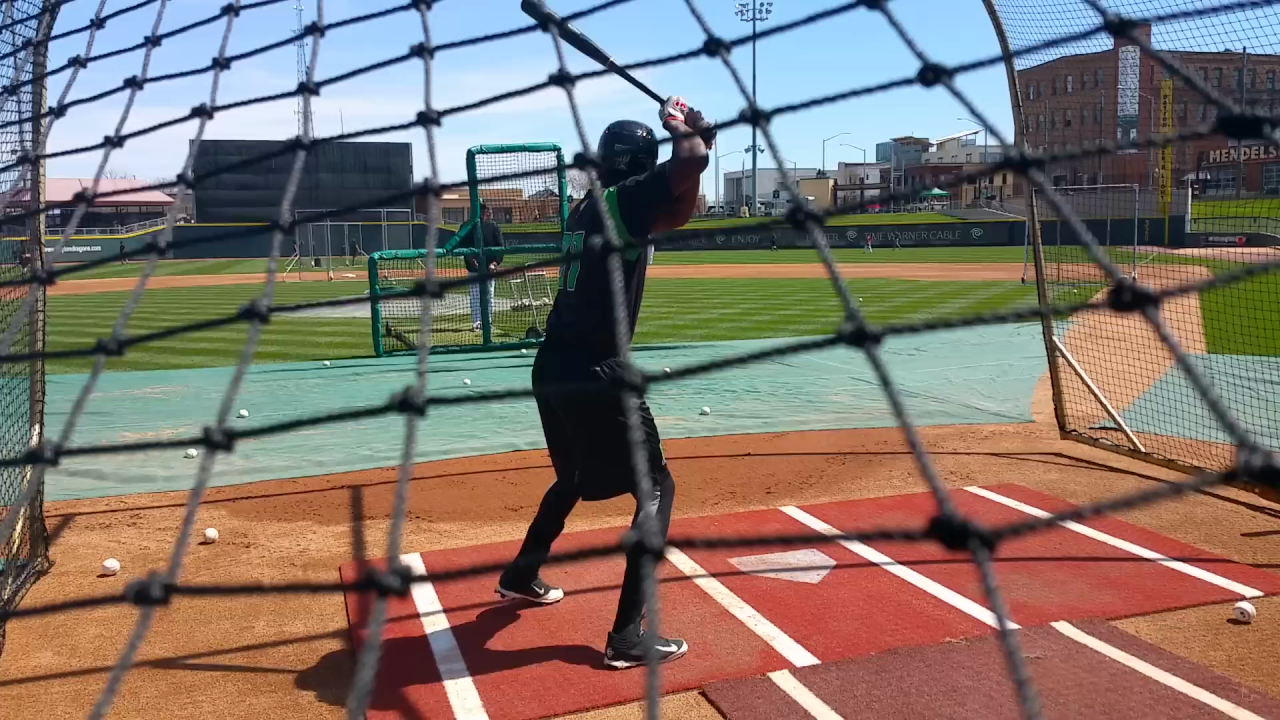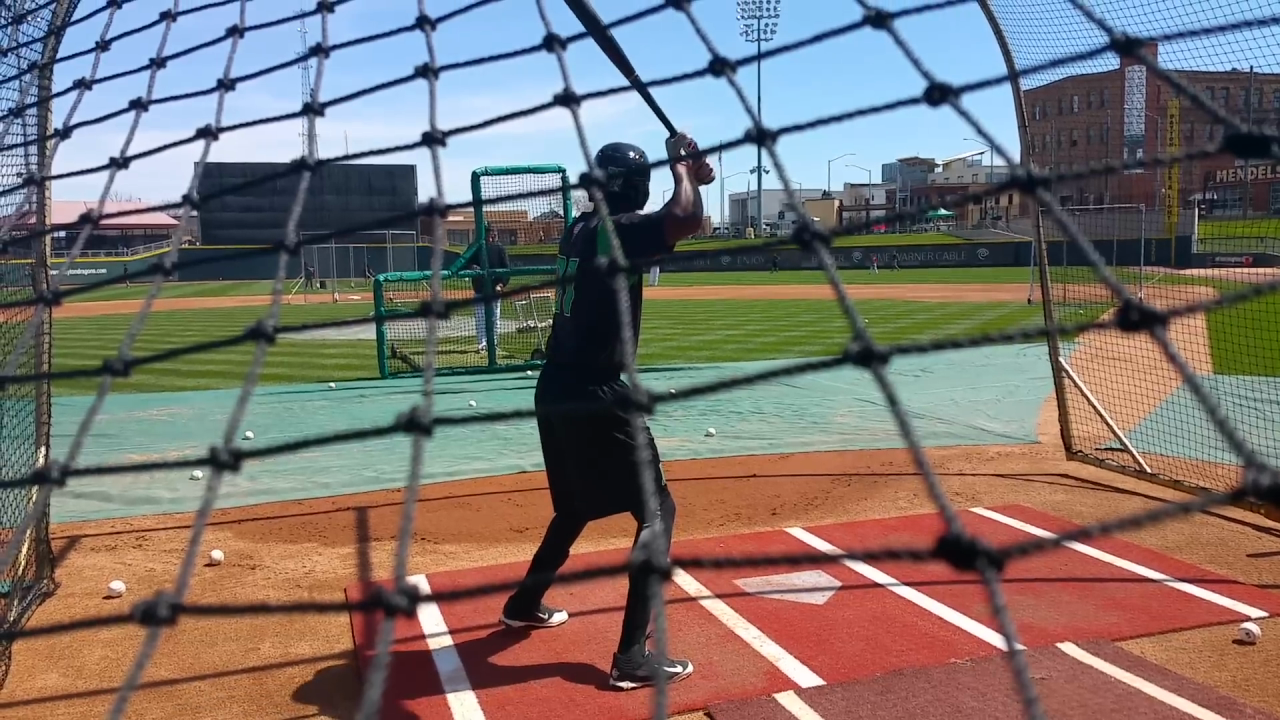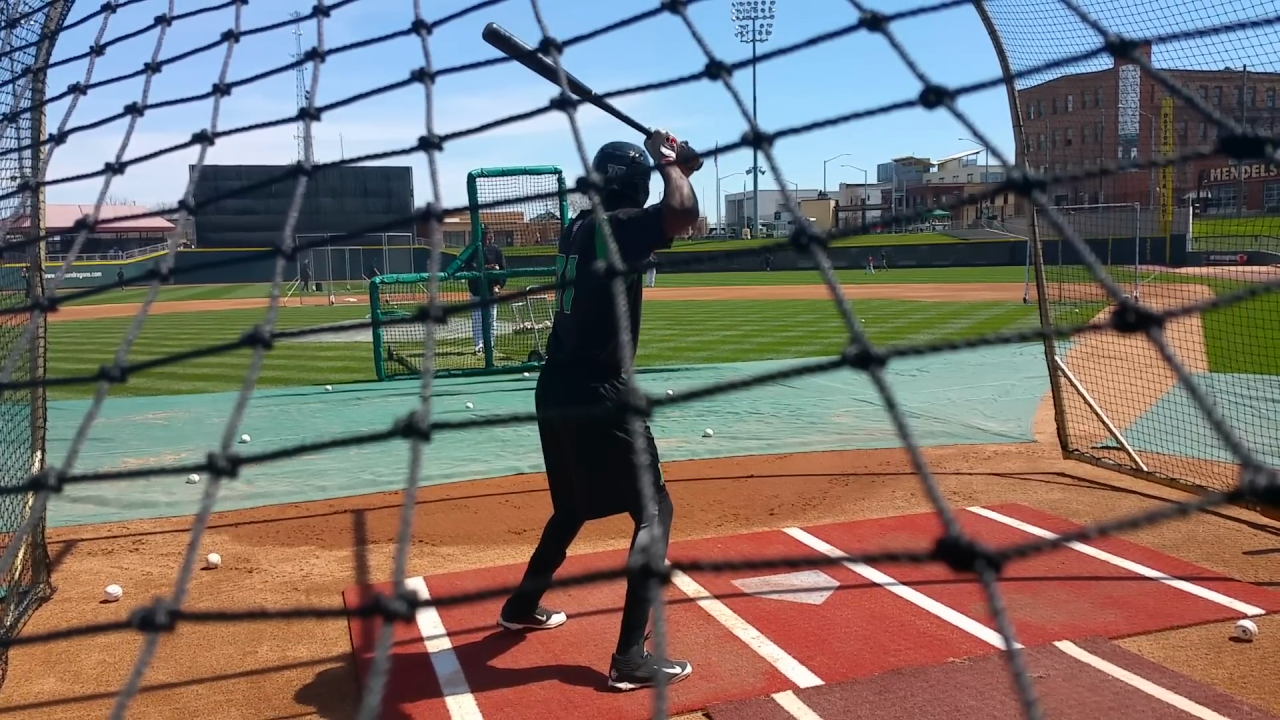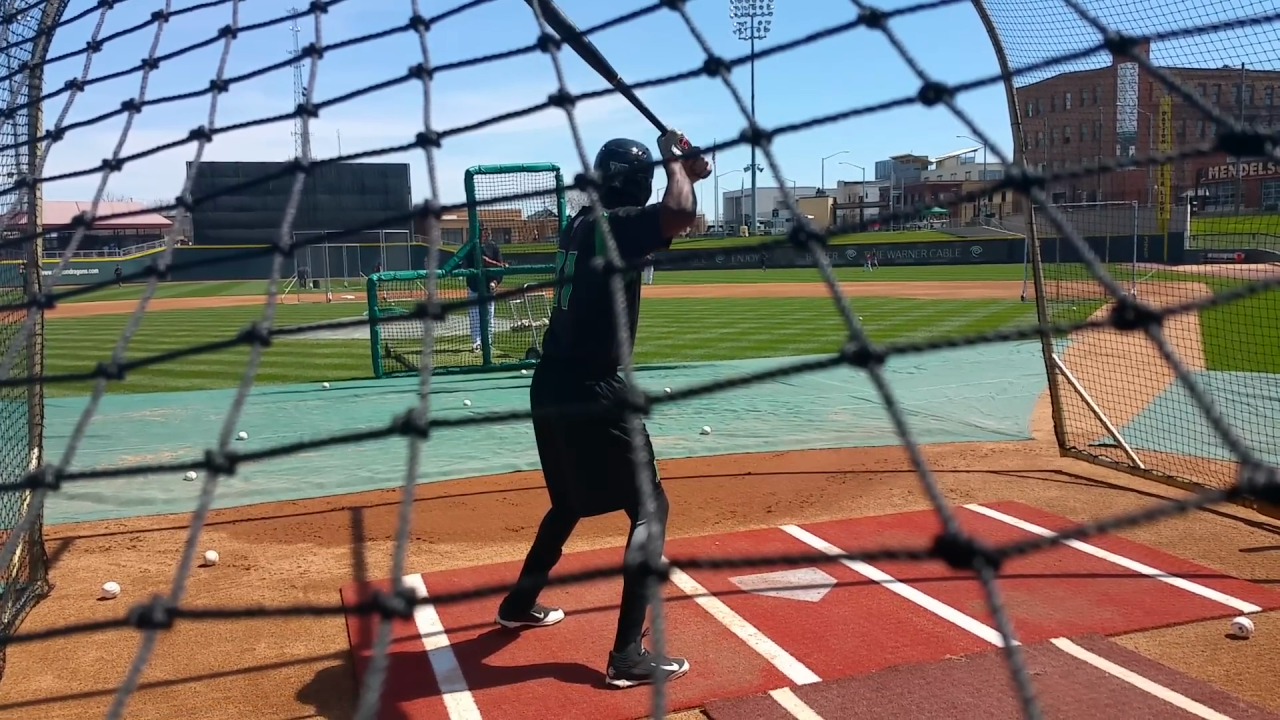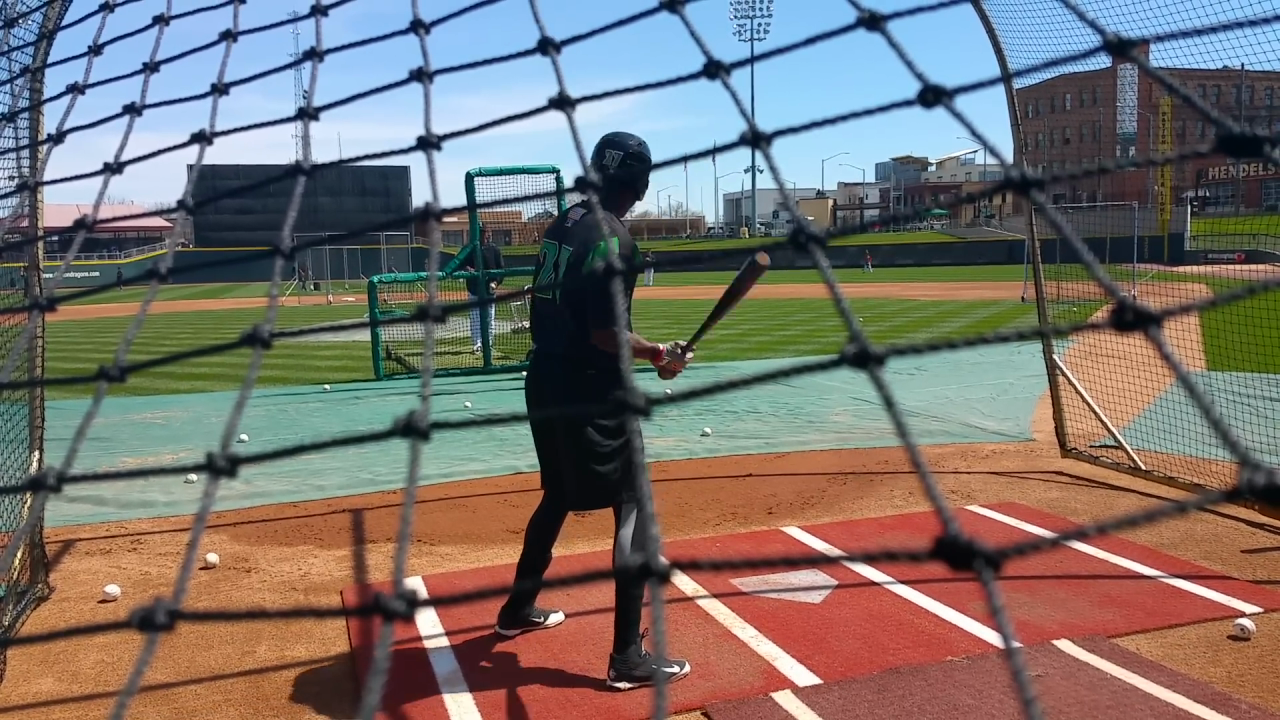
dt=0.7s
person 1, frame 1
left shoulder: (590, 206)
right shoulder: (620, 200)
left elbow: (678, 211)
right elbow: (692, 162)
left wrist: (687, 139)
right wrist: (681, 126)
left hip: (554, 365)
right hip: (594, 372)
left knee: (575, 476)
right knee: (656, 490)
left ankle: (522, 575)
right ankle: (628, 636)
person 1, frame 2
left shoulder: (580, 229)
right shoulder: (616, 231)
left elbow: (661, 226)
right elbow: (685, 221)
left wrist: (690, 180)
right wrist: (680, 165)
left hip: (556, 389)
right hip: (596, 395)
left knee: (577, 504)
right knee: (656, 510)
left ankle: (525, 604)
right ankle: (633, 657)
person 1, frame 3
left shoulder: (580, 228)
right shoulder: (616, 227)
left elbow: (659, 221)
right elbow: (683, 212)
left wrist: (678, 171)
right wrist: (667, 160)
left hip: (557, 388)
right hip: (597, 394)
left knee: (574, 505)
right knee: (654, 511)
left ankle: (523, 605)
right ankle: (631, 658)
person 1, frame 4
left shoulder: (582, 224)
right shoulder: (615, 225)
left elbow: (662, 223)
right elbow: (679, 214)
left wrist: (686, 177)
right wrist: (674, 162)
left hip: (552, 384)
right hip: (592, 391)
left knee: (571, 501)
right knee: (649, 509)
left ankle: (520, 603)
right ankle: (628, 655)
person 1, frame 5
left shoulder: (560, 224)
right shoulder: (613, 239)
right elbow: (603, 334)
left wrist: (622, 350)
right wrist: (658, 354)
left hip: (545, 376)
right hip: (590, 386)
left knee: (558, 495)
right knee: (632, 508)
left ankle: (519, 608)
right ankle: (627, 657)
